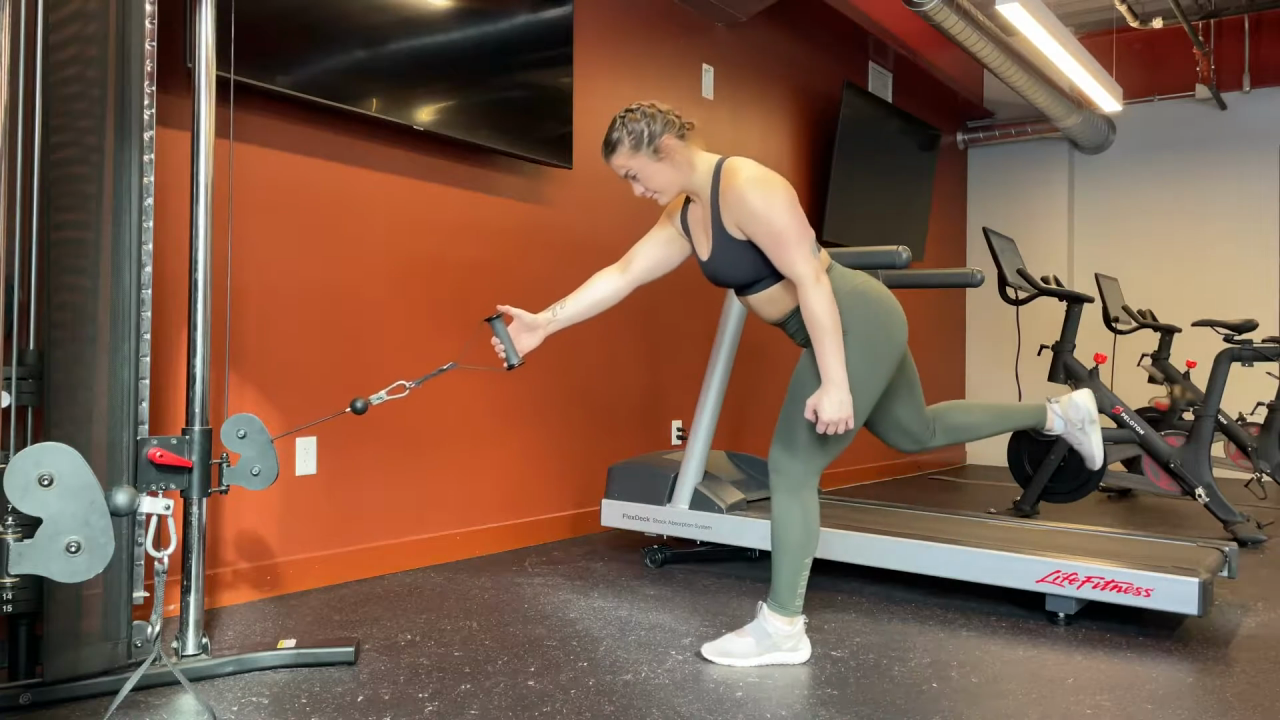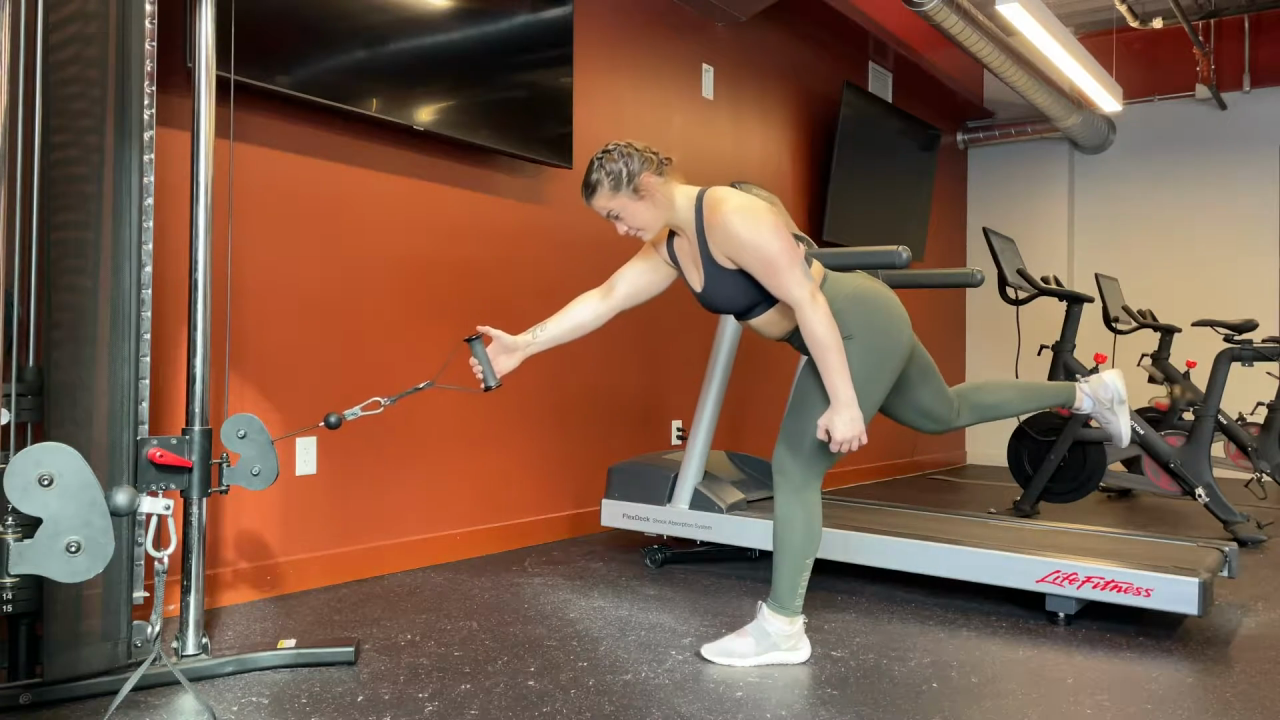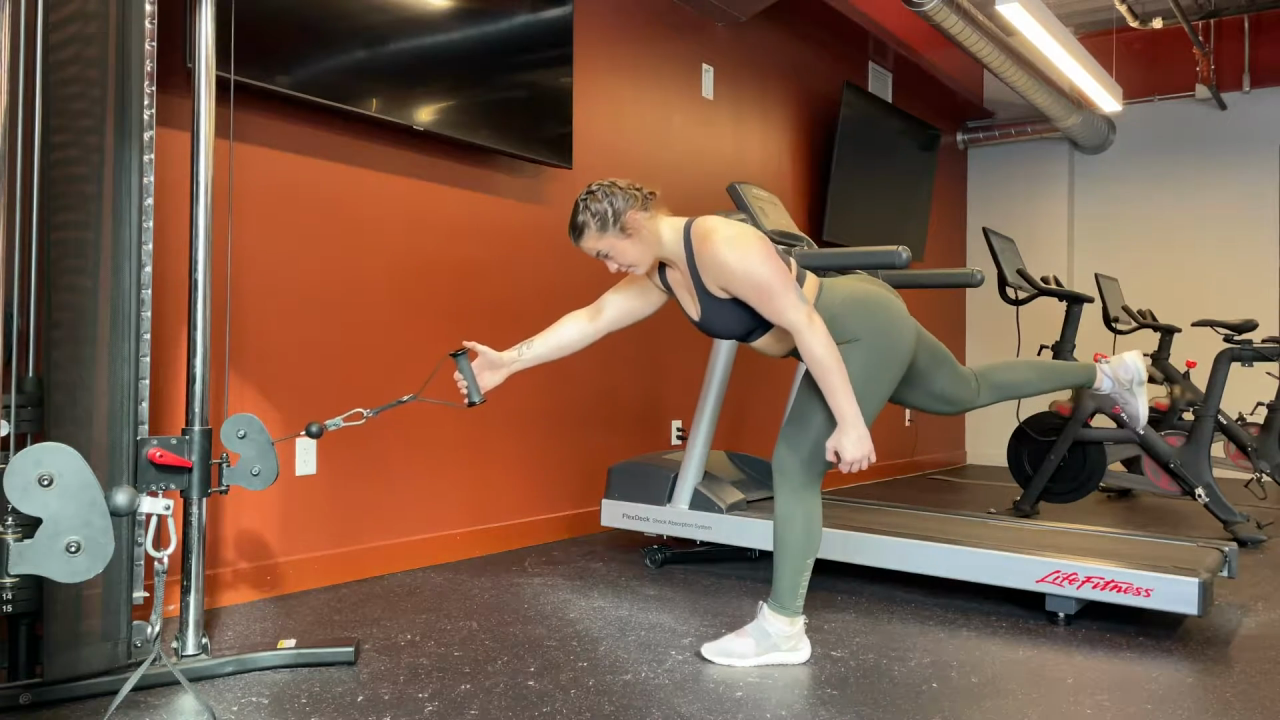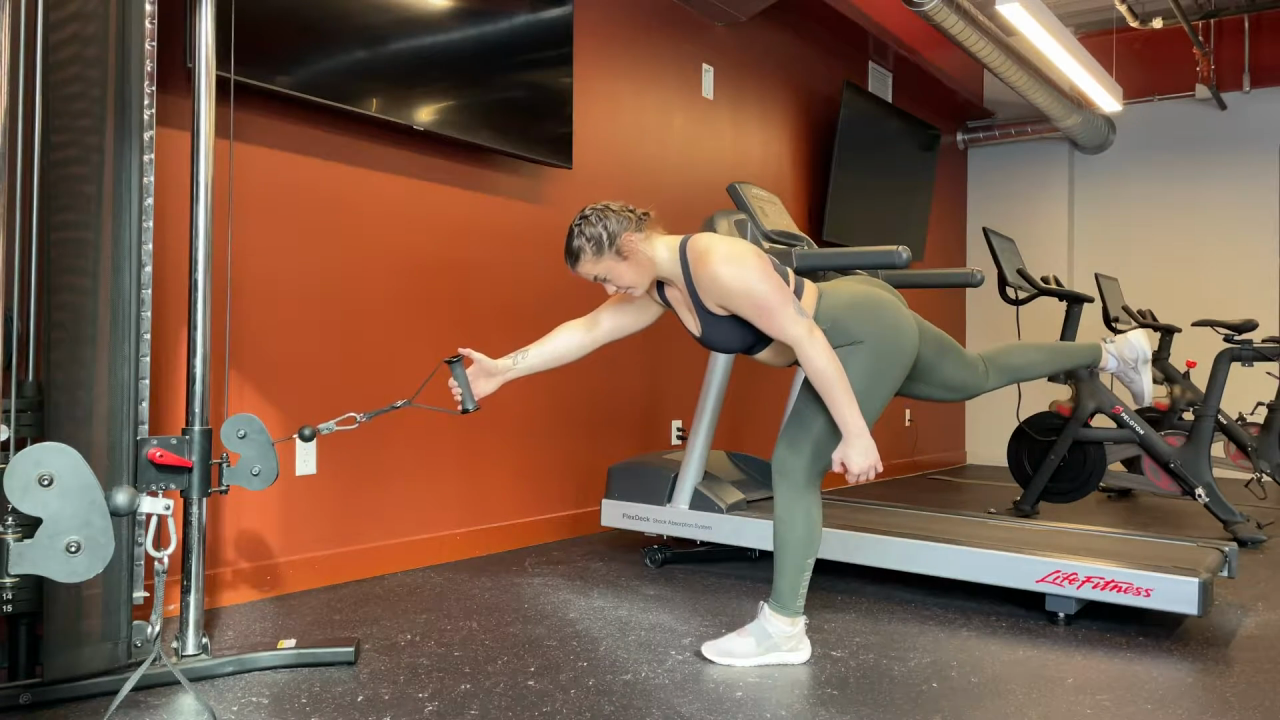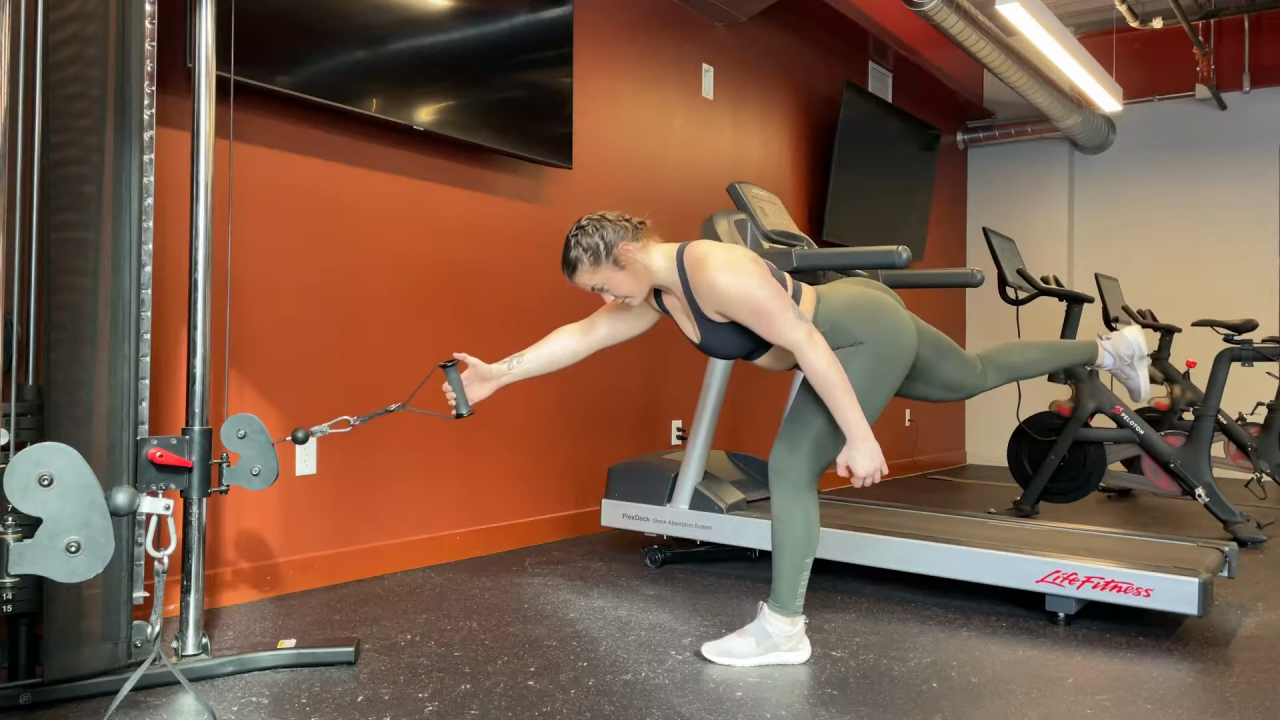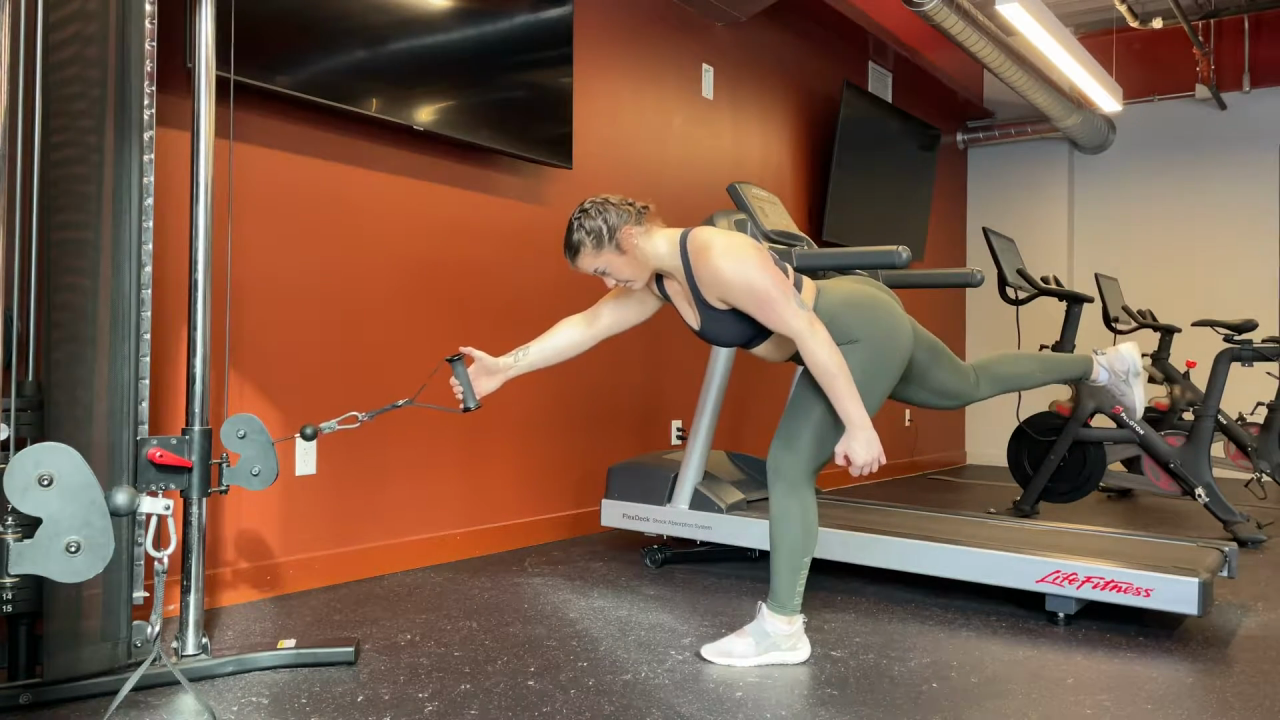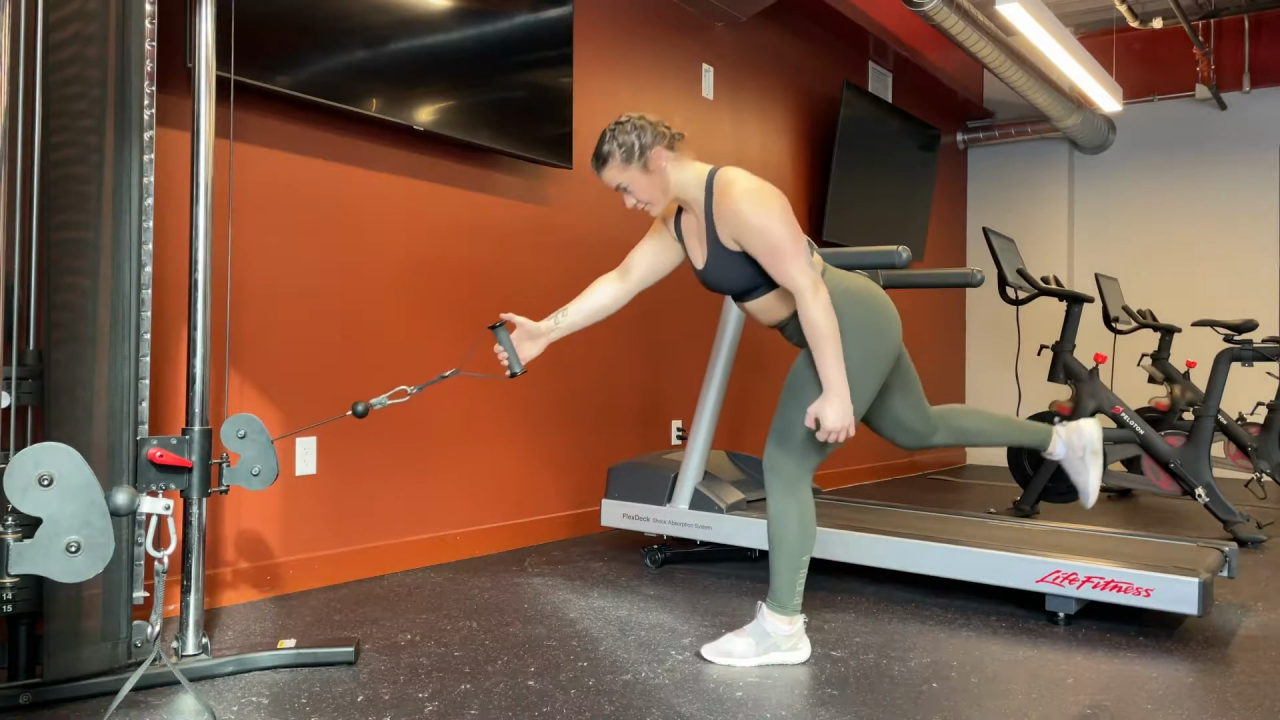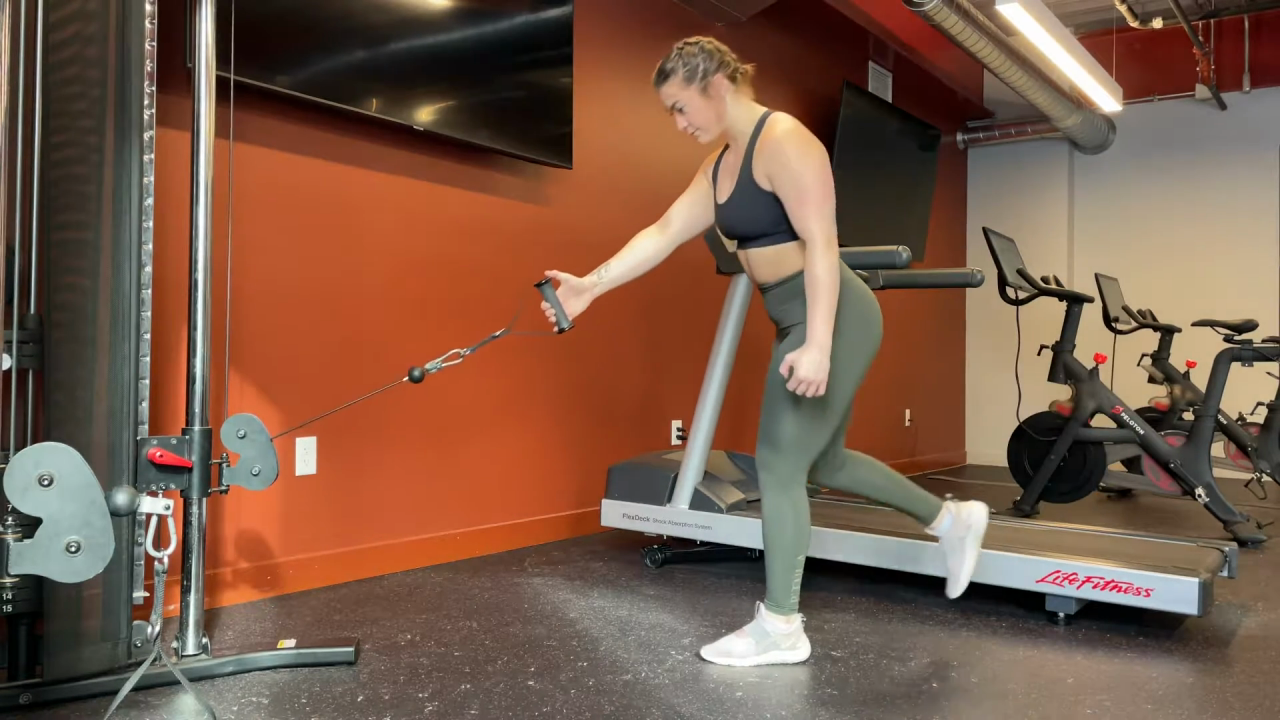
dt=0.3s
person 1, frame 1
left shoulder: (745, 188)
right shoulder: (684, 216)
left elbow: (810, 281)
right elbow: (622, 273)
left wrist: (833, 384)
right wrist: (544, 322)
left hip: (857, 324)
right hip: (855, 326)
left knee: (790, 467)
right knee: (915, 434)
left ankle: (783, 628)
right ankle: (1058, 415)
person 1, frame 2
left shoulder: (729, 216)
right shoulder: (670, 246)
left elbow: (806, 302)
right elbow: (604, 298)
left wrist: (843, 402)
right wrist: (523, 345)
left hip: (863, 327)
right hip: (861, 328)
left knee: (796, 469)
right knee: (945, 413)
left ankle: (782, 627)
right ankle: (1087, 394)
person 1, frame 3
left shoulder: (719, 246)
right shoulder: (662, 272)
left elbow: (804, 326)
right elbow: (591, 319)
left wrist: (850, 422)
right wrist: (508, 361)
left hip: (867, 330)
right hip: (865, 324)
left knee: (794, 466)
right knee: (967, 391)
left ankle: (783, 628)
right ankle: (1107, 374)
person 1, frame 4
left shoulder: (715, 265)
right shoulder: (659, 285)
left elbow: (804, 340)
right elbow: (584, 331)
left wrist: (854, 434)
right wrist: (503, 369)
left hip: (871, 333)
right hip: (867, 320)
left knee: (794, 468)
right knee: (978, 375)
left ankle: (783, 628)
right ankle: (1113, 353)
person 1, frame 5
left shoulder: (714, 273)
right shoulder: (656, 293)
left elbow: (806, 344)
right elbow: (580, 336)
left wrist: (859, 436)
right wrist: (497, 373)
left hip: (870, 334)
right hip: (867, 322)
left knee: (791, 468)
right knee: (976, 375)
left ankle: (782, 628)
right ankle: (1109, 349)
person 1, frame 6
left shoulder: (717, 258)
right shoulder: (657, 279)
left elbow: (807, 332)
right elbow: (587, 325)
left wrist: (856, 425)
right wrist: (504, 367)
left hip: (865, 332)
right hip: (861, 320)
left knee: (789, 467)
right knee: (967, 385)
left ankle: (781, 627)
right ankle: (1104, 365)
person 1, frame 7
left shoulder: (740, 197)
right shoulder: (678, 218)
left elbow: (809, 290)
right elbow: (622, 281)
left wrist: (836, 393)
right wrist: (549, 330)
left hip: (851, 326)
right hip: (851, 323)
left knee: (785, 466)
right knee: (921, 425)
left ankle: (782, 630)
right ankle: (1061, 440)
person 1, frame 8
left shoulder: (784, 140)
right shoulder: (722, 162)
left elbow: (822, 245)
right elbow: (663, 232)
left wrist: (817, 345)
right wrist: (589, 286)
left hip: (832, 319)
right hip: (799, 320)
left knee: (779, 467)
right knee: (821, 463)
left ankle: (780, 629)
right ankle: (946, 518)
